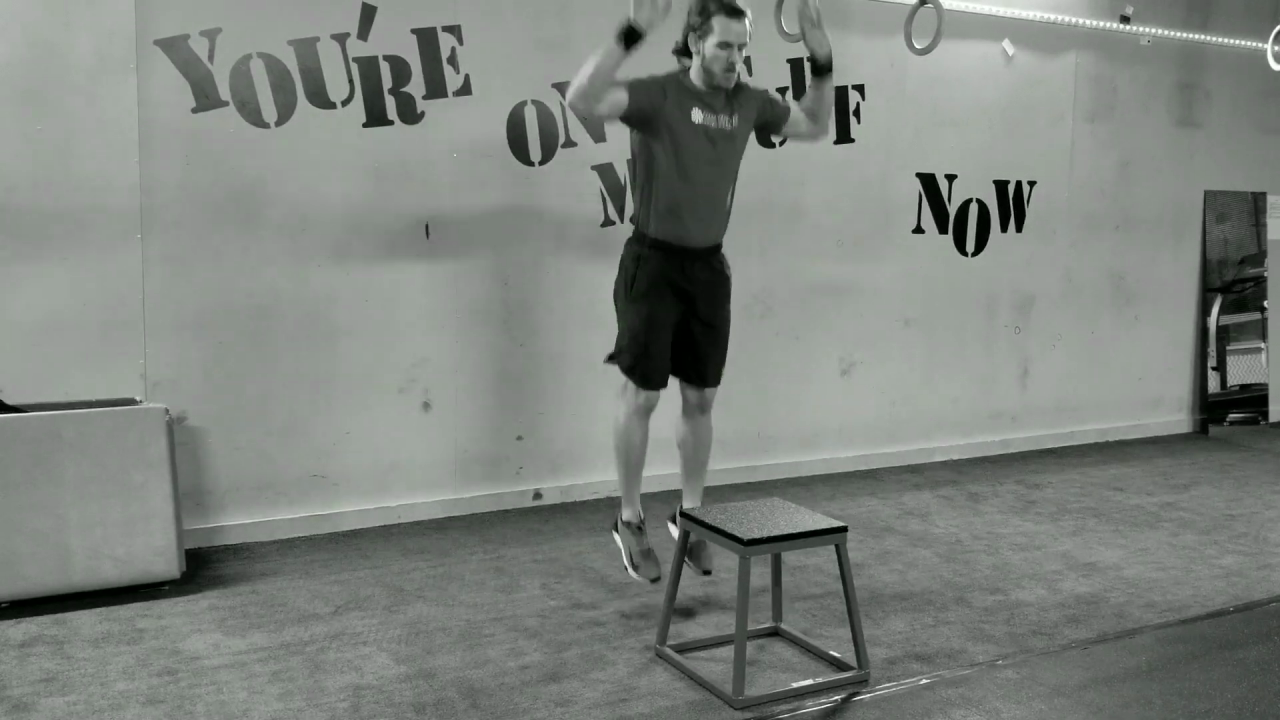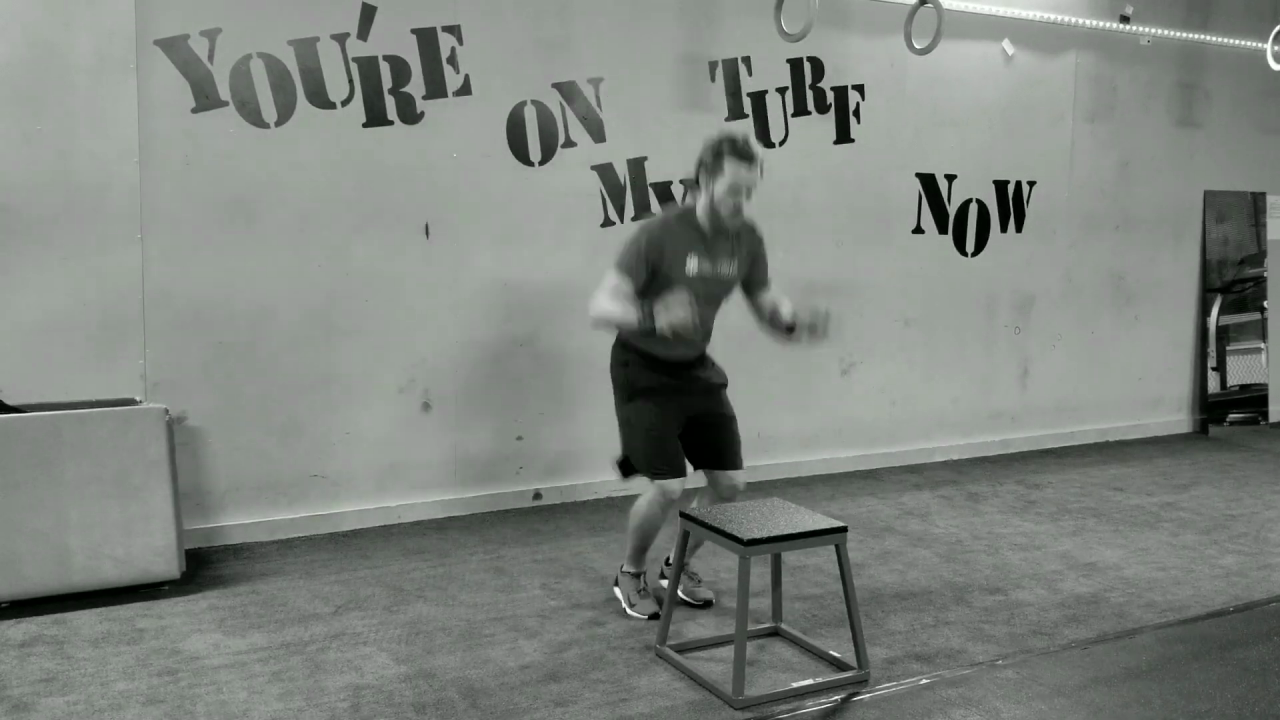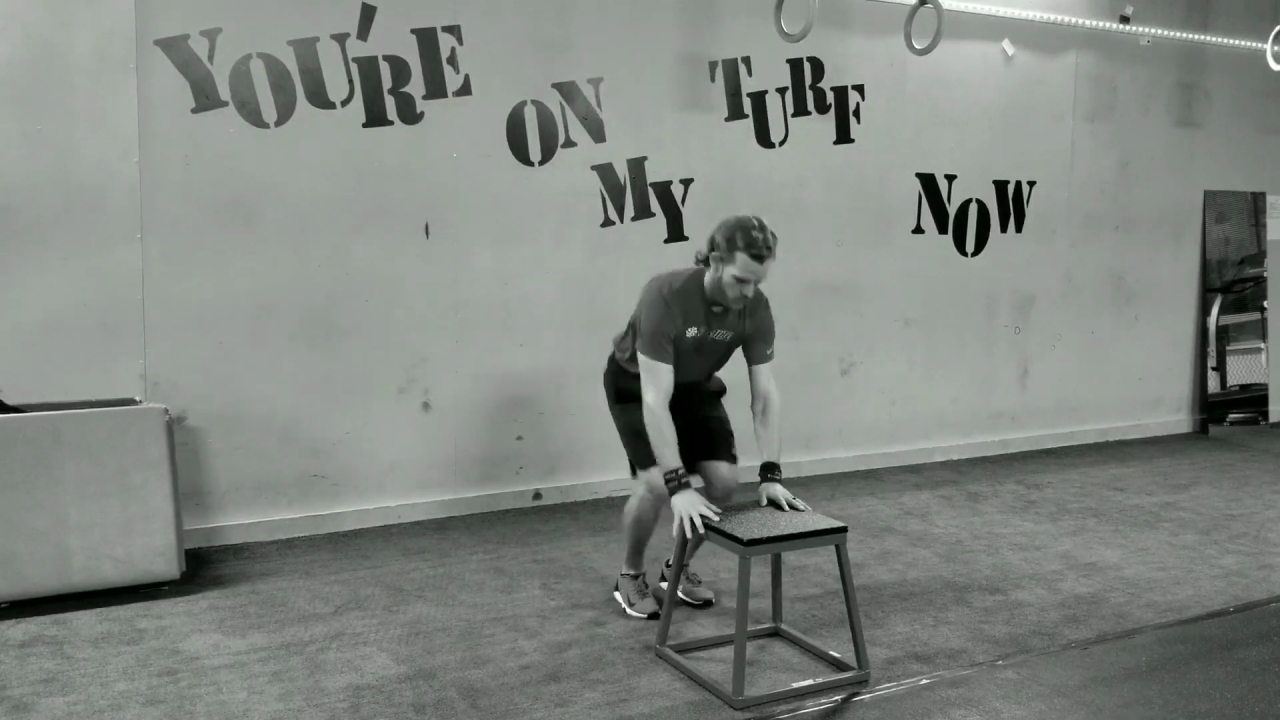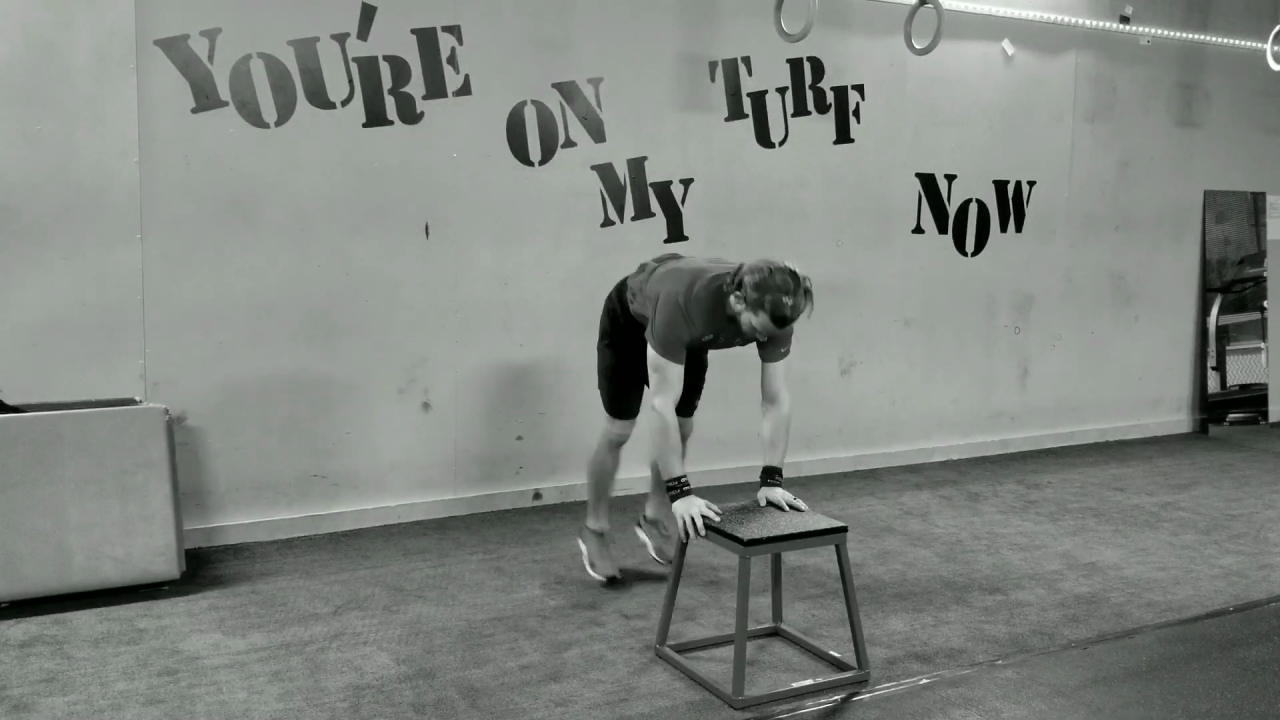
dt=0.2s
person 1, frame 1
left shoulder: (748, 100)
right shoulder: (658, 91)
left elbow: (815, 120)
right elbow: (580, 100)
left wrist: (820, 56)
left hip: (707, 269)
right hip: (652, 266)
left knee: (700, 402)
right knee: (642, 400)
left ankle: (689, 513)
right ankle: (630, 520)
person 1, frame 2
left shoulder: (748, 239)
right shoulder: (658, 235)
left elbow: (767, 307)
right elbow: (602, 308)
left wrist: (796, 323)
right wrist: (654, 316)
left hip: (696, 369)
right hip: (644, 372)
left knee: (729, 482)
right knee: (667, 487)
left ankle: (678, 566)
right ankle: (630, 573)
person 1, frame 3
left shoulder: (755, 309)
right shoulder: (665, 296)
left elbow: (764, 395)
right elbow: (654, 398)
left wrist: (771, 475)
right wrist: (678, 487)
left hip: (696, 386)
right hip: (633, 381)
left knee: (724, 481)
right knee: (656, 482)
left ankle: (678, 568)
right ankle: (630, 575)
person 1, frame 4
left shoulder: (776, 318)
right shoulder: (682, 297)
left elbow: (775, 398)
right elbow: (661, 403)
left wrist: (772, 479)
right wrist: (679, 492)
right hip: (633, 317)
left knee: (677, 430)
right knee: (620, 429)
left ankle: (654, 519)
right ankle: (594, 531)
